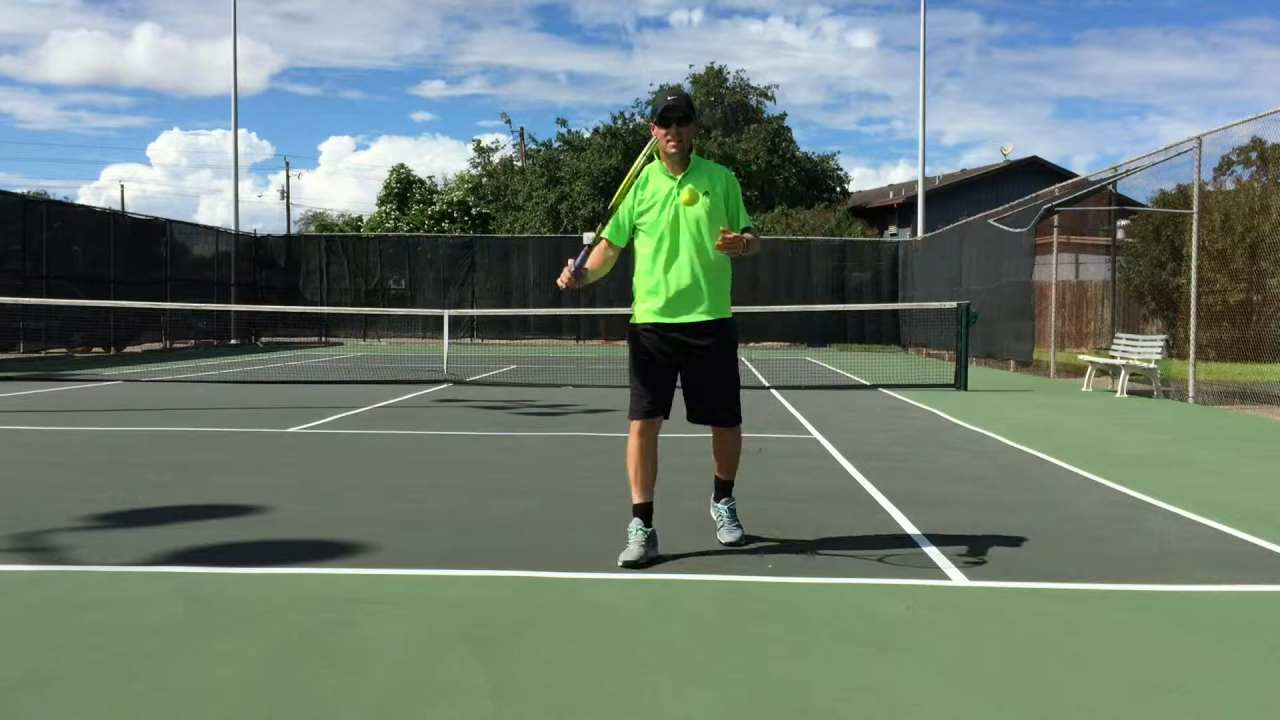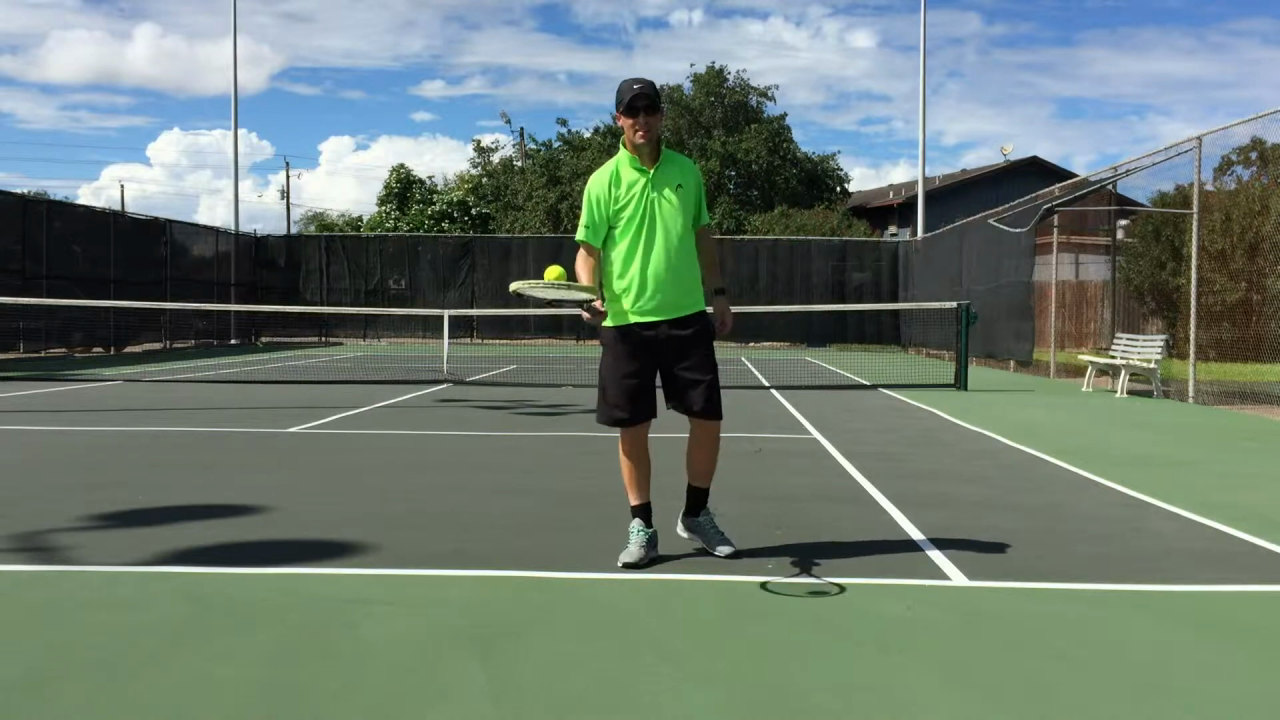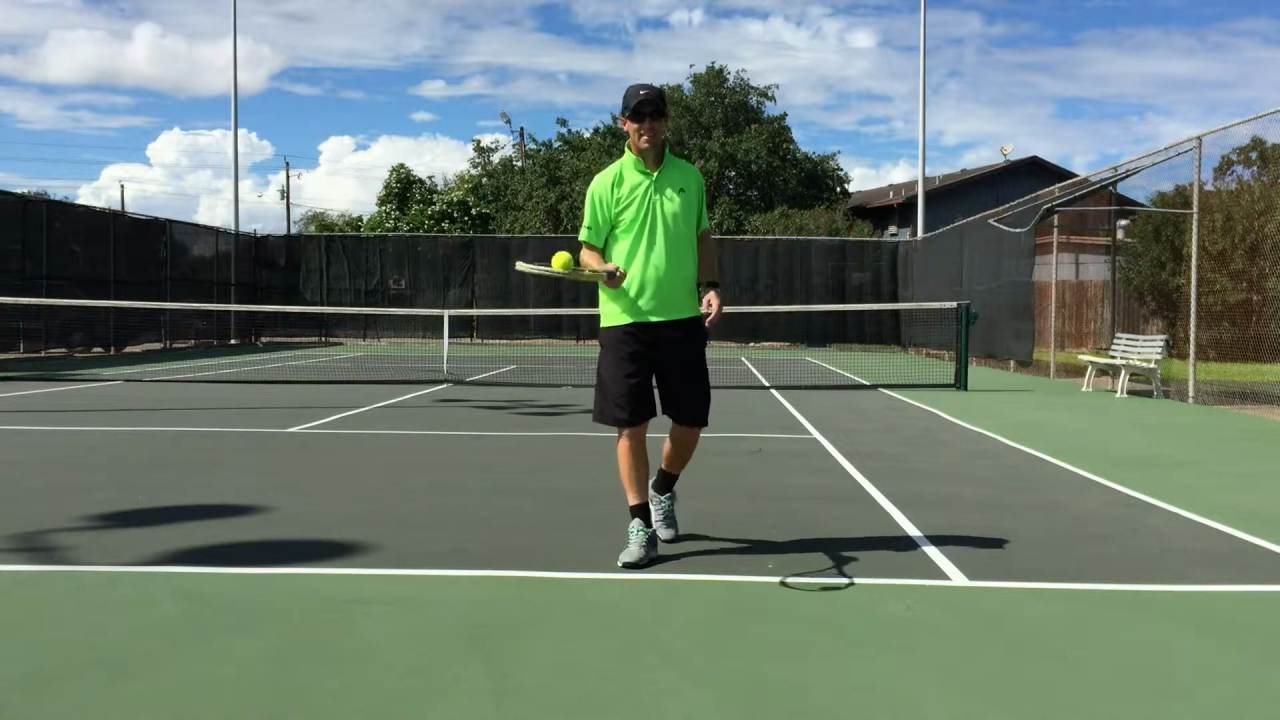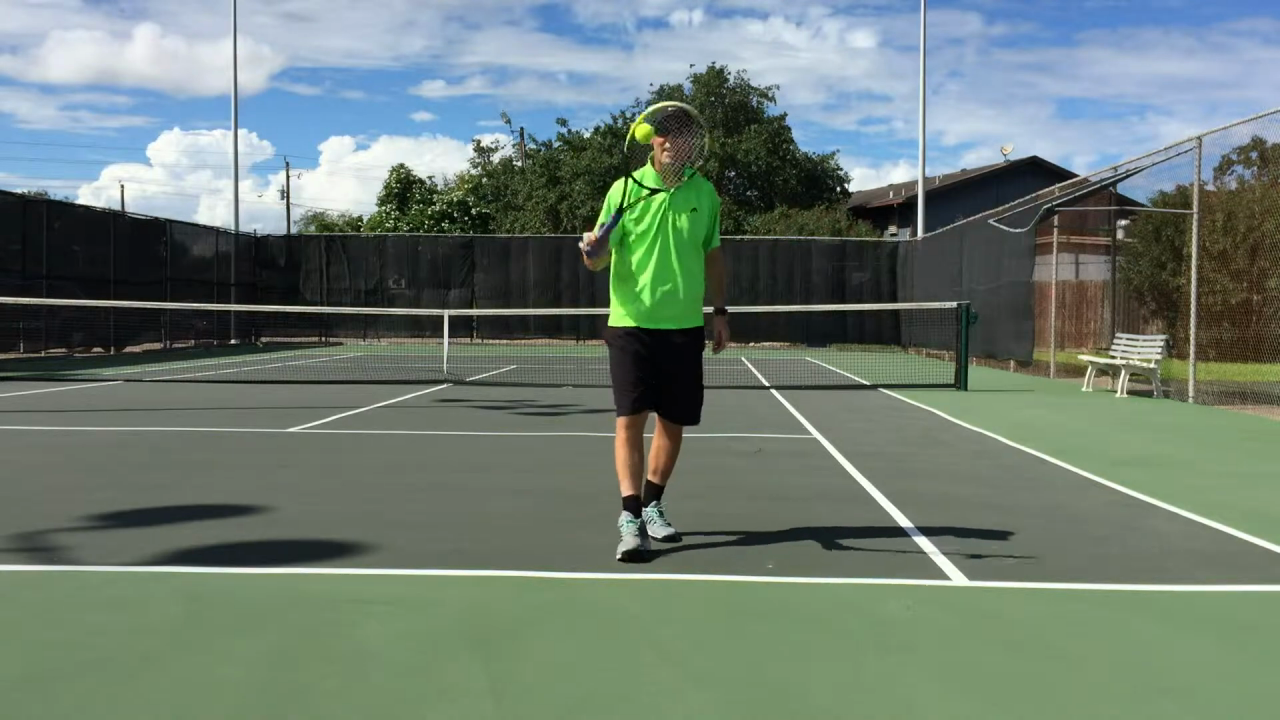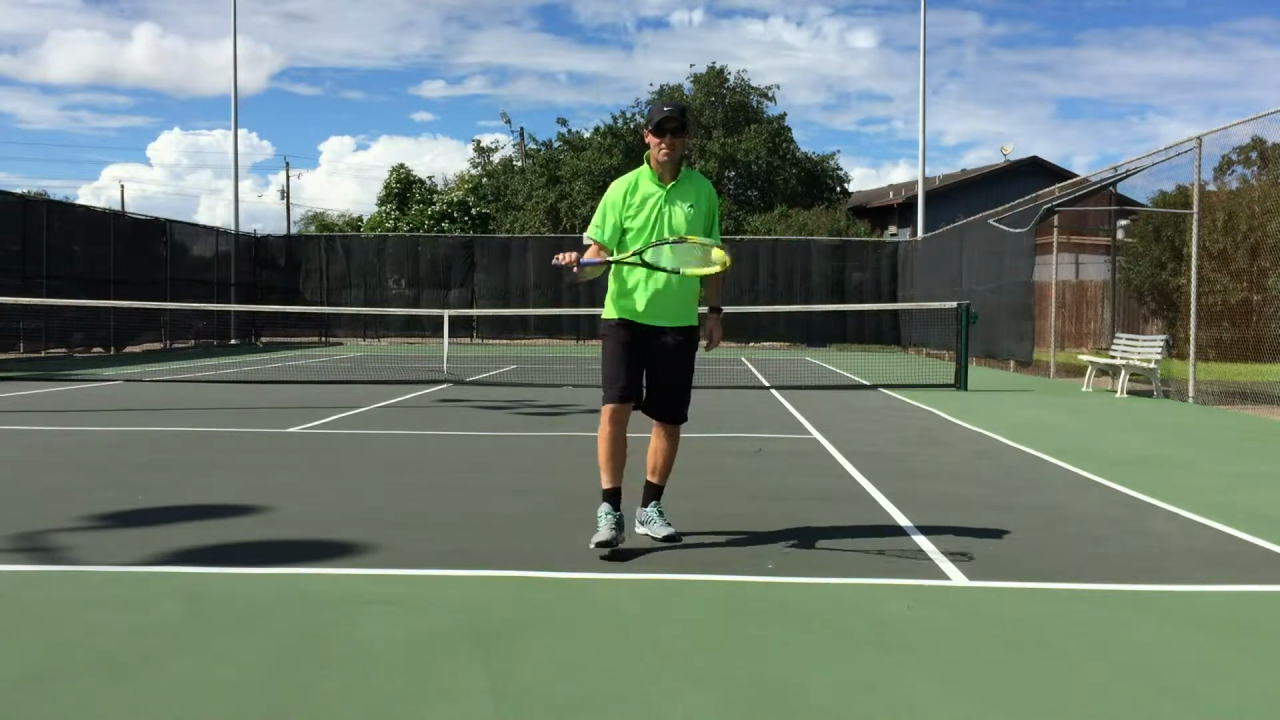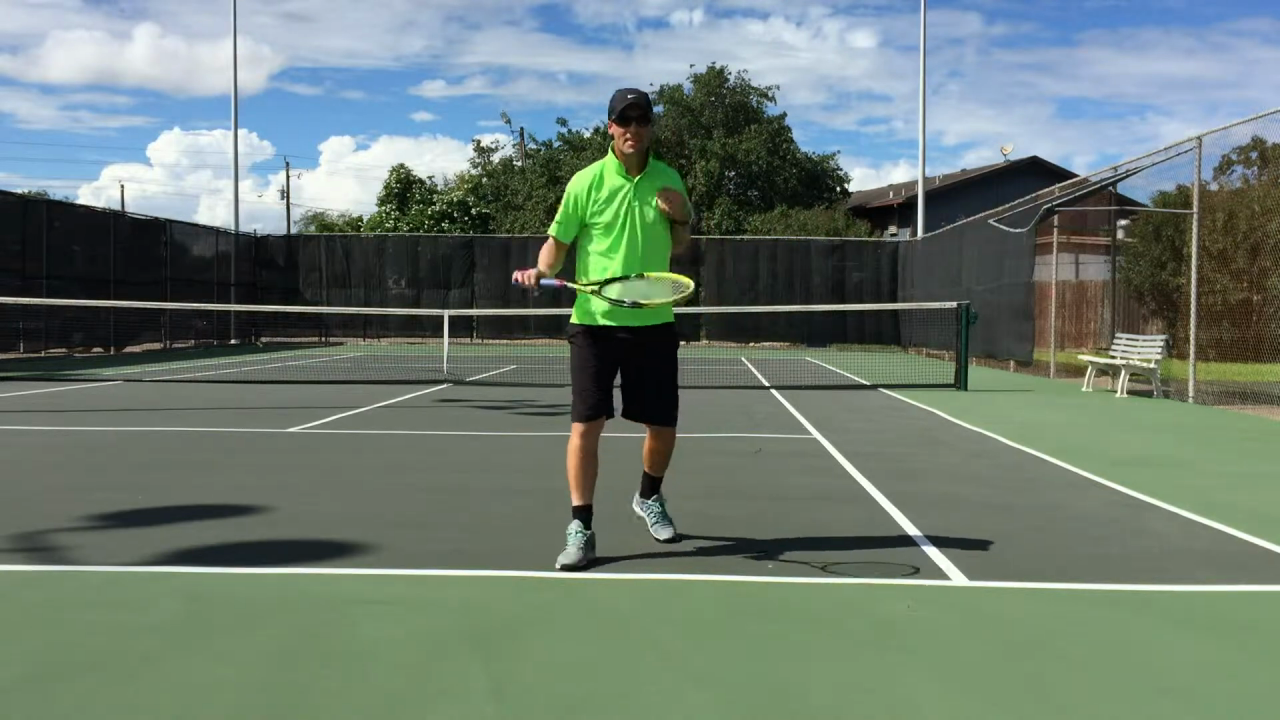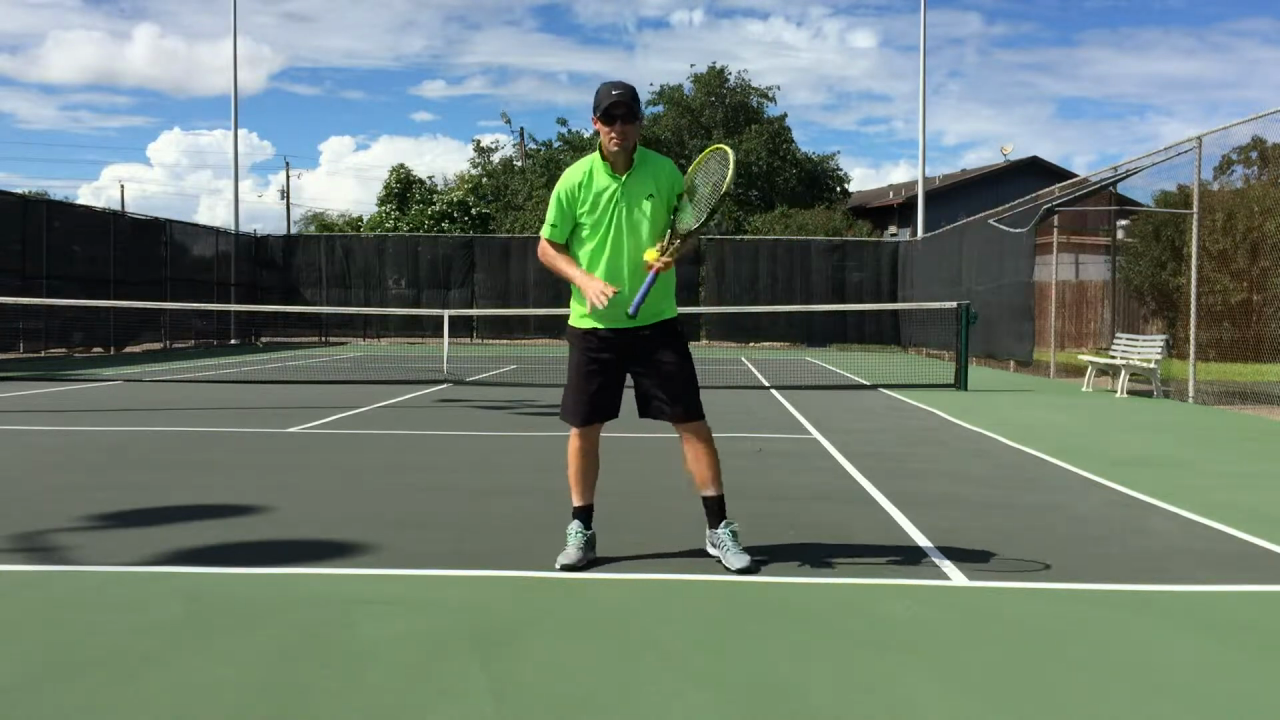
dt=0.5s
person 1, frame 1
left shoulder: (721, 179)
right shoulder: (637, 184)
left elbow: (749, 231)
right elbow: (610, 245)
left wrist: (740, 242)
right wrist: (582, 274)
left hip: (711, 321)
right hip: (652, 321)
left knee: (726, 423)
right knee: (644, 422)
left ankle: (722, 500)
right ankle: (641, 529)
person 1, frame 2
left shoulder: (687, 171)
right shoulder: (604, 180)
right elbow: (588, 250)
left wrist: (718, 293)
right wrist: (590, 295)
left hip: (687, 317)
right hip: (628, 322)
left knee: (707, 418)
right knee: (633, 426)
left ankle: (696, 515)
right ankle: (642, 529)
person 1, frame 3
left shoulder: (690, 176)
right shoulder: (607, 183)
right elbow: (588, 251)
left wrist: (710, 285)
right wrist: (600, 272)
left hip: (682, 319)
right hip: (626, 321)
left knee: (690, 424)
right knee: (631, 426)
left ankle: (662, 492)
right ankle: (640, 528)
person 1, frame 4
left shoulder: (705, 193)
right shoulder: (625, 189)
left elbow: (712, 256)
right elbow: (600, 257)
left wrist: (719, 311)
right wrist: (593, 252)
left hip: (685, 326)
right hip: (632, 323)
left knee: (673, 421)
right knee: (630, 417)
left ankle: (652, 506)
right ankle: (631, 519)
person 1, frame 5
left shoulder: (703, 190)
right shoulder: (622, 189)
right elbow: (599, 251)
left wrist: (714, 309)
right wrist: (580, 263)
left hip: (679, 324)
right hip: (625, 318)
left knee: (669, 421)
right knee: (615, 409)
left ankle: (649, 509)
right ankle: (610, 511)
person 1, frame 6
left shoulder: (668, 181)
right shoulder: (585, 182)
left elbow: (683, 246)
right elbow: (557, 244)
left wrist: (683, 220)
right wrist: (539, 271)
left hip: (653, 323)
right hip: (595, 323)
left knee: (663, 424)
right knee: (586, 424)
left ankle: (650, 497)
right ankle: (580, 531)
person 1, frame 7
left shoulder: (665, 171)
right shoulder: (574, 180)
right elbow: (548, 246)
left wrist: (673, 253)
right wrist: (586, 282)
left hip: (657, 322)
right hip: (594, 326)
left knee: (691, 422)
right knee: (583, 428)
left ankle: (720, 530)
right ankle: (581, 531)
